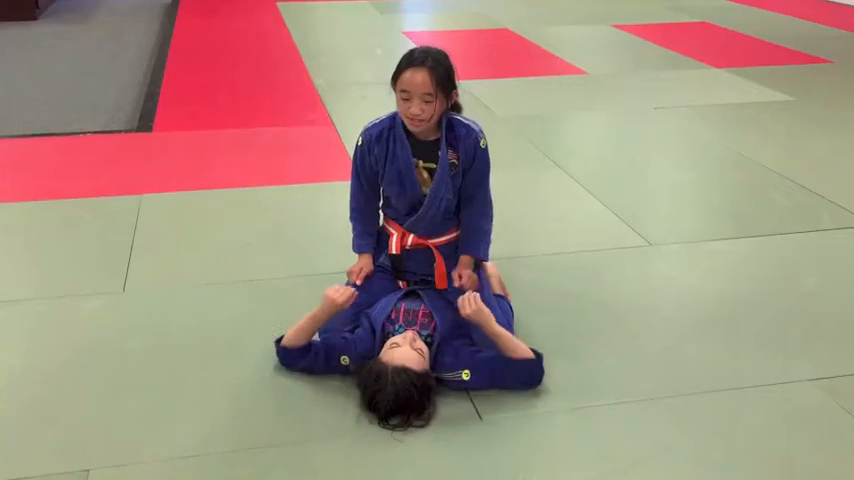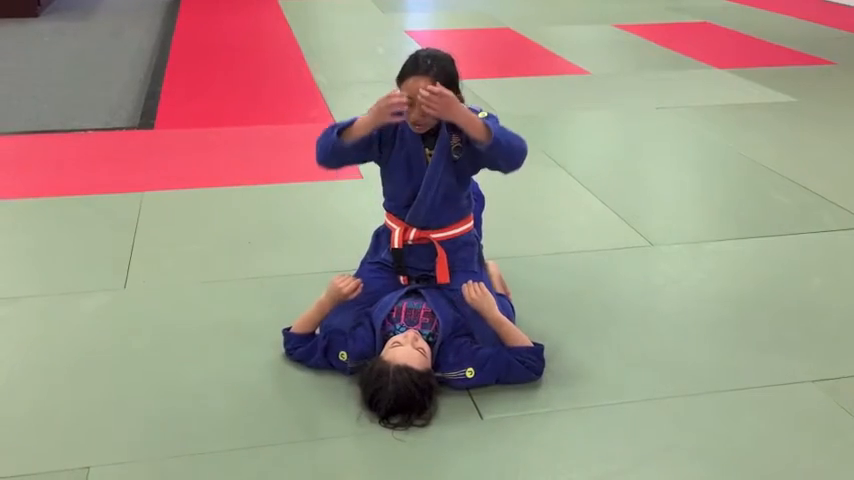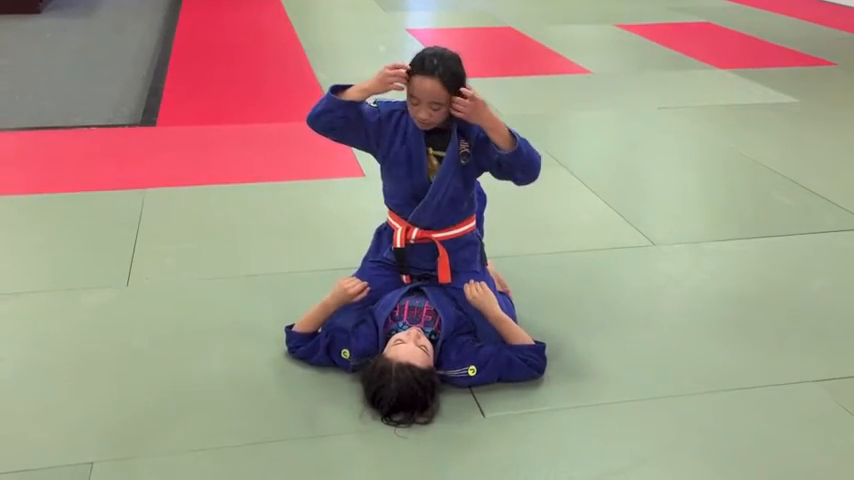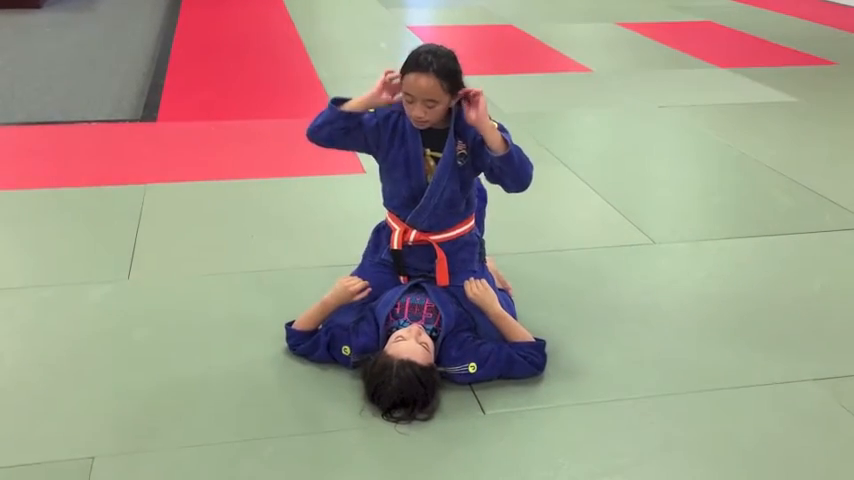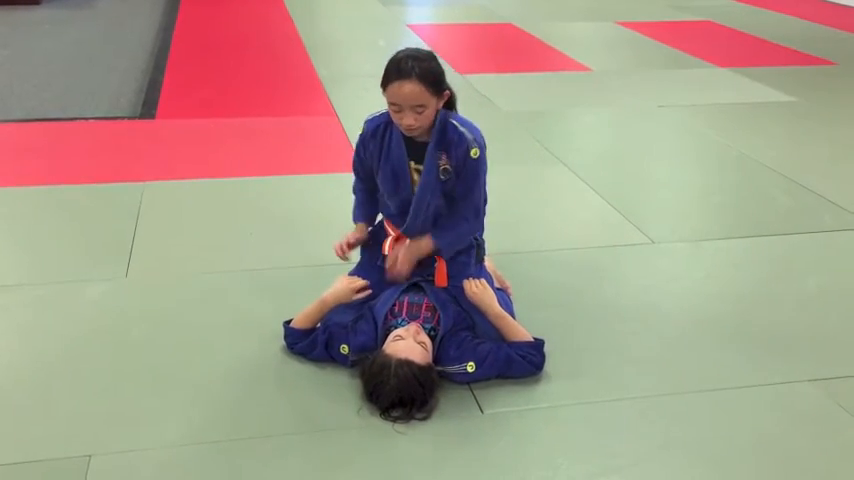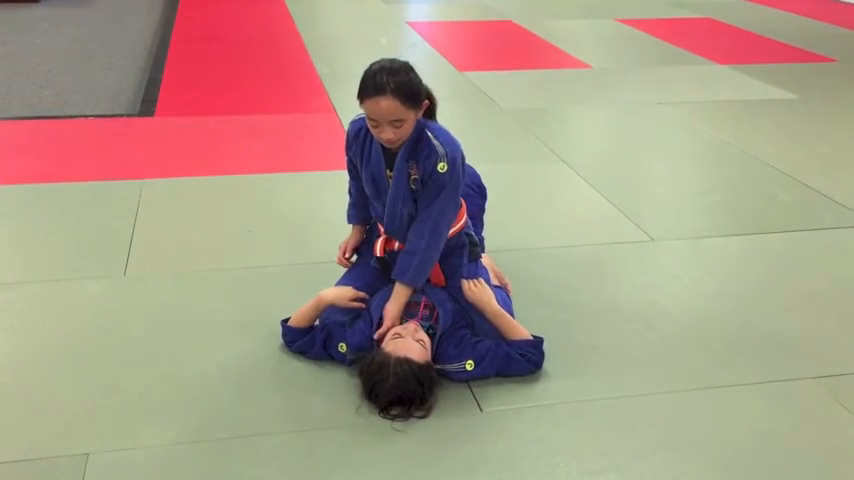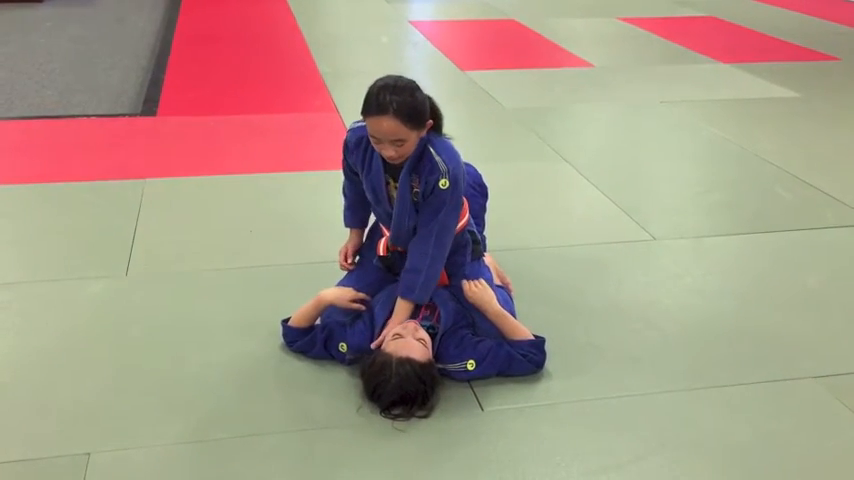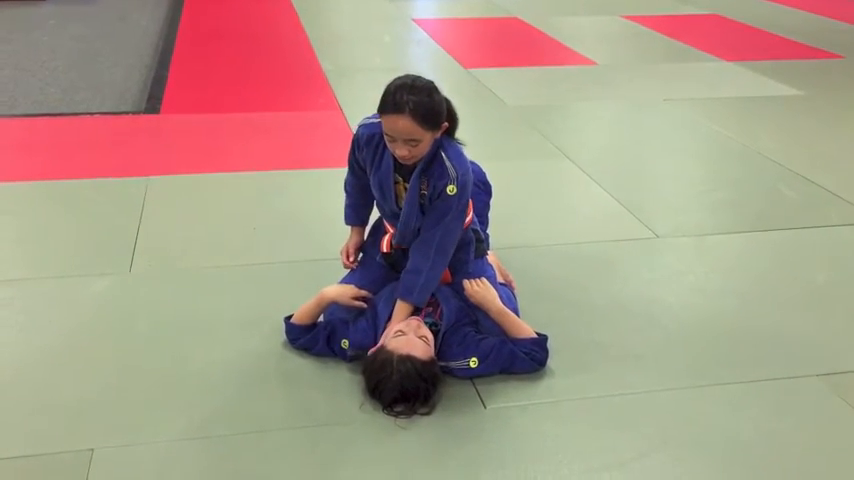
dt=0.5s
person 1, frame 1
left shoulder: (468, 140)
right shoulder: (375, 139)
left elbow: (476, 206)
right elbow: (364, 201)
left wrist: (467, 261)
right wrist: (365, 253)
left hip: (451, 251)
right hip: (393, 250)
person 1, frame 2
left shoulder: (466, 125)
right shoulder: (387, 126)
left elbow: (513, 155)
right elbow: (328, 153)
left wrist: (462, 116)
right wrist: (371, 120)
left hip: (454, 249)
right hip: (395, 245)
left knee: (497, 342)
right knee: (338, 334)
person 1, frame 3
left shoulder: (474, 132)
right shoulder: (387, 120)
left elbow: (527, 170)
right elbow: (320, 120)
left wrist: (489, 121)
right wrist: (369, 88)
left hip: (457, 250)
right hip: (397, 244)
person 1, frame 4
left shoulder: (472, 129)
right shoulder: (387, 122)
left elbow: (519, 179)
right elbow: (320, 133)
left wrist: (484, 126)
right wrist: (370, 100)
left hip: (455, 251)
right hip: (395, 244)
left ankle: (483, 271)
person 1, frame 5
left shoulder: (465, 143)
right shoulder: (374, 132)
left elbow: (467, 218)
left wrist: (417, 250)
right wrist: (361, 228)
left hip: (451, 254)
right hip: (392, 244)
left ankle: (480, 268)
person 1, frame 6
left shoulder: (443, 153)
right shoulder: (358, 134)
left elbow: (429, 232)
left wrist: (397, 301)
right wrist: (357, 230)
left hip: (443, 248)
right hip: (386, 241)
right knee: (338, 311)
left ankle: (479, 263)
person 1, frame 7
left shoulder: (444, 168)
right shoulder: (357, 140)
left elbow: (430, 246)
left wrist: (400, 317)
right wrist: (356, 235)
left hip: (445, 247)
right hip: (390, 241)
right knee: (338, 314)
left ankle: (481, 261)
person 1, frame 8
left shoulder: (454, 173)
right shoulder: (368, 135)
left elbow: (432, 251)
left wrist: (399, 321)
right wrist: (357, 232)
left hip: (450, 247)
right hip: (393, 239)
left ankle: (484, 259)
person 2, frame 1
left shoulder: (360, 352)
right shoulder: (452, 364)
left elbow: (291, 354)
right elbow: (531, 370)
left wrist: (321, 313)
right wrist: (488, 324)
right ankle: (489, 273)
person 2, frame 2
left shoulder: (359, 350)
right shoulder: (454, 363)
left elbow: (296, 343)
right elbow: (531, 362)
left wrist: (328, 299)
right wrist: (491, 312)
person 2, frame 3
left shoulder: (361, 349)
right shoulder: (456, 363)
left elbow: (299, 341)
right elbow: (533, 360)
left wrist: (332, 301)
right wrist: (493, 311)
person 2, frame 4
left shoulder: (361, 345)
right shoulder: (457, 360)
left elbow: (299, 338)
right elbow: (534, 358)
left wrist: (331, 300)
right wrist: (493, 308)
person 2, frame 5
left shoulder: (360, 344)
right shoulder: (455, 360)
left elbow: (297, 337)
right elbow: (532, 357)
left wrist: (330, 298)
right wrist: (492, 307)
person 2, frame 6
left shoulder: (358, 342)
right shoulder: (454, 357)
left elbow: (295, 335)
right elbow: (531, 356)
left wrist: (324, 298)
right wrist: (490, 307)
person 2, frame 7
left shoulder: (359, 342)
right shoulder: (455, 357)
left elbow: (295, 334)
right elbow: (532, 355)
left wrist: (324, 298)
right wrist: (491, 306)
person 2, frame 8
left shoulder: (361, 340)
right shoulder: (457, 354)
left elbow: (298, 332)
right elbow: (535, 353)
left wrist: (326, 295)
right wrist: (493, 305)
